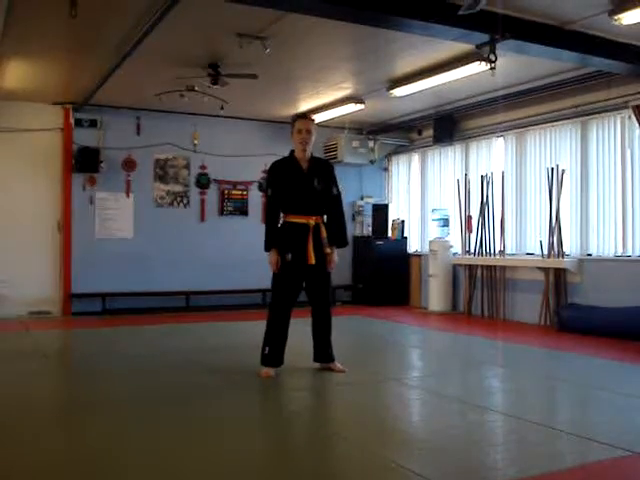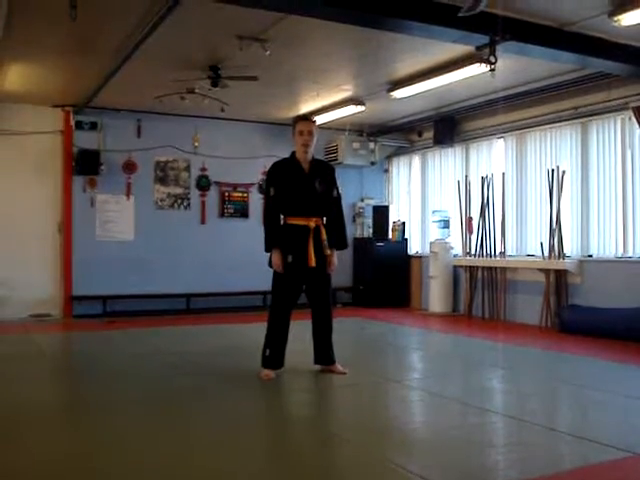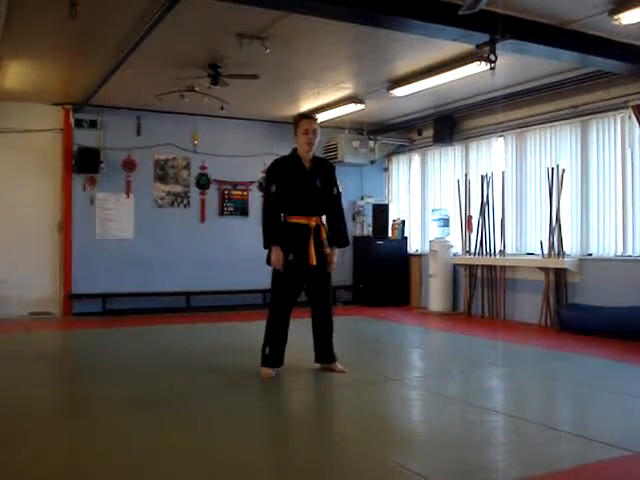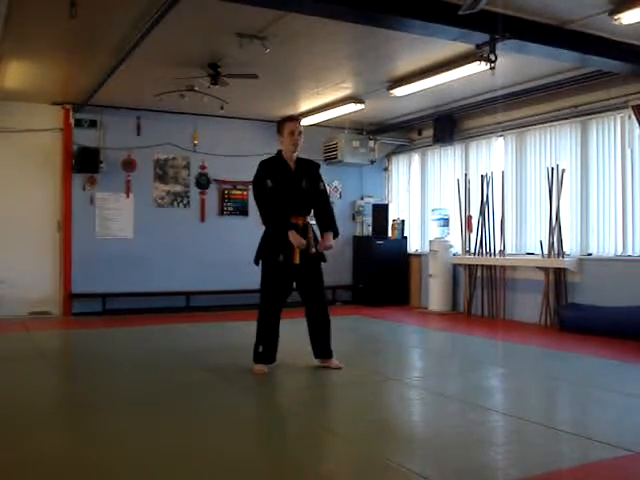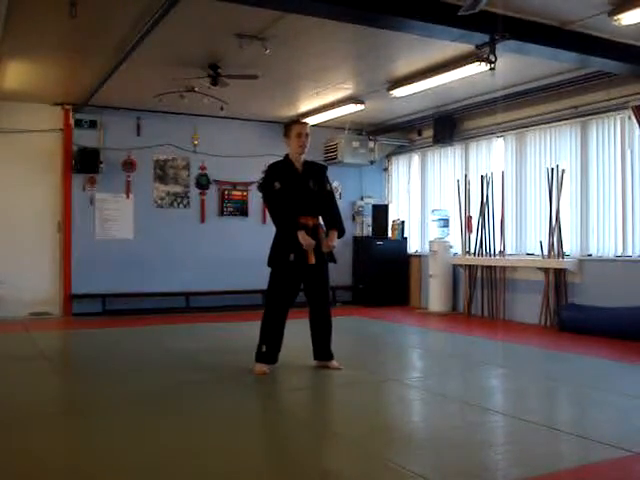
dt=1s
person 1, frame 1
left shoulder: (325, 169)
right shoulder: (279, 169)
left elbow: (335, 209)
right elbow: (271, 211)
left wrist: (334, 246)
right wrist: (272, 248)
left hip: (319, 240)
right hip: (290, 238)
left knee: (322, 301)
right knee: (281, 302)
left ankle: (325, 357)
right ankle: (270, 360)
person 1, frame 2
left shoulder: (326, 171)
right shoulder: (279, 169)
left elbow: (335, 211)
right elbow: (271, 212)
left wrist: (334, 248)
right wrist: (274, 249)
left hip: (318, 242)
right hip: (290, 240)
left knee: (322, 303)
right knee: (281, 304)
left ankle: (326, 359)
right ankle: (271, 362)
person 1, frame 3
left shoulder: (326, 169)
right shoulder: (280, 167)
left elbow: (335, 209)
right elbow: (270, 210)
left wrist: (335, 246)
right wrist: (274, 246)
left hip: (318, 240)
right hip: (289, 239)
left knee: (323, 302)
right knee: (281, 303)
left ankle: (326, 358)
right ankle: (270, 360)
person 1, frame 4
left shoulder: (311, 169)
right shoulder: (267, 168)
left elbow: (322, 203)
right elbow: (267, 207)
left wrist: (329, 232)
right wrist: (288, 232)
left hip: (307, 240)
right hip: (278, 240)
left knee: (317, 299)
right knee: (271, 302)
left ankle: (324, 354)
right ankle: (262, 358)
person 1, frame 5
left shoulder: (318, 171)
right shoulder: (275, 171)
left elbow: (329, 204)
right elbow: (277, 209)
left wrist: (333, 231)
right wrist: (298, 233)
left hip: (317, 241)
right hip: (289, 241)
left knee: (321, 301)
right knee: (278, 301)
left ankle: (324, 355)
right ankle: (265, 357)
